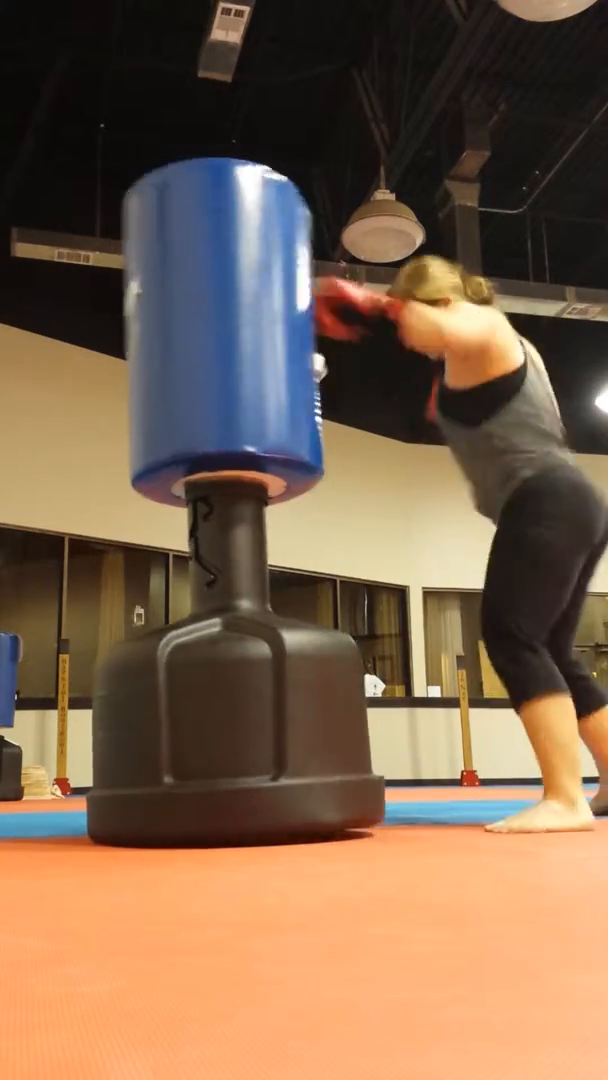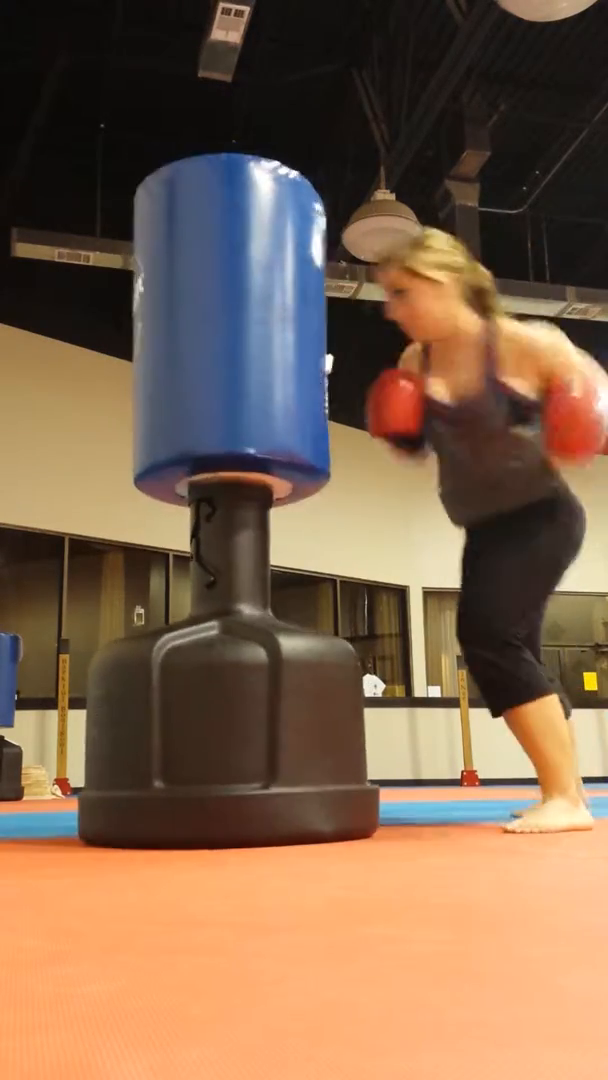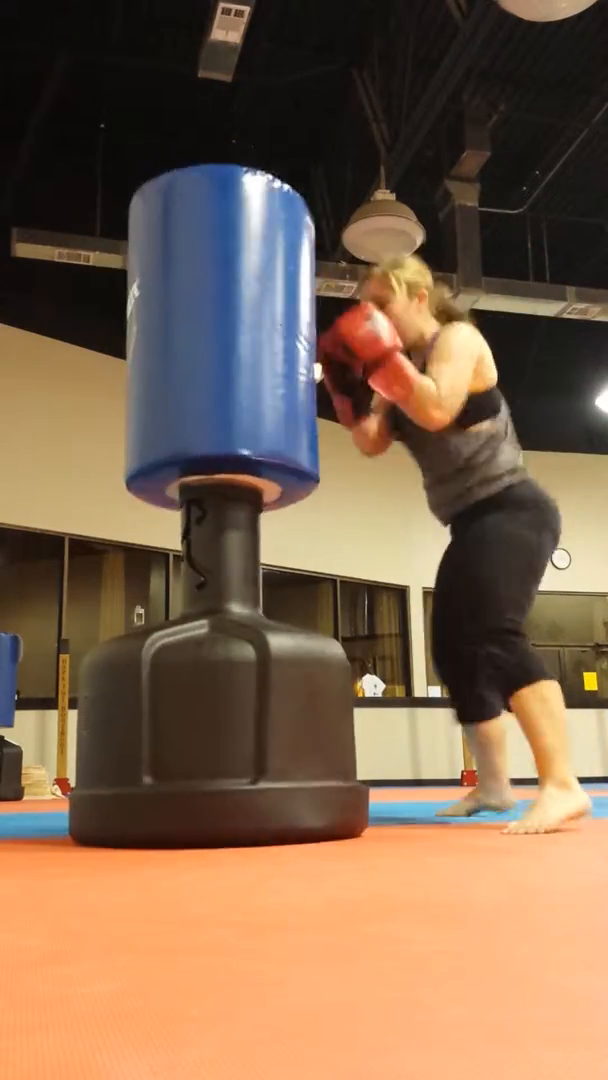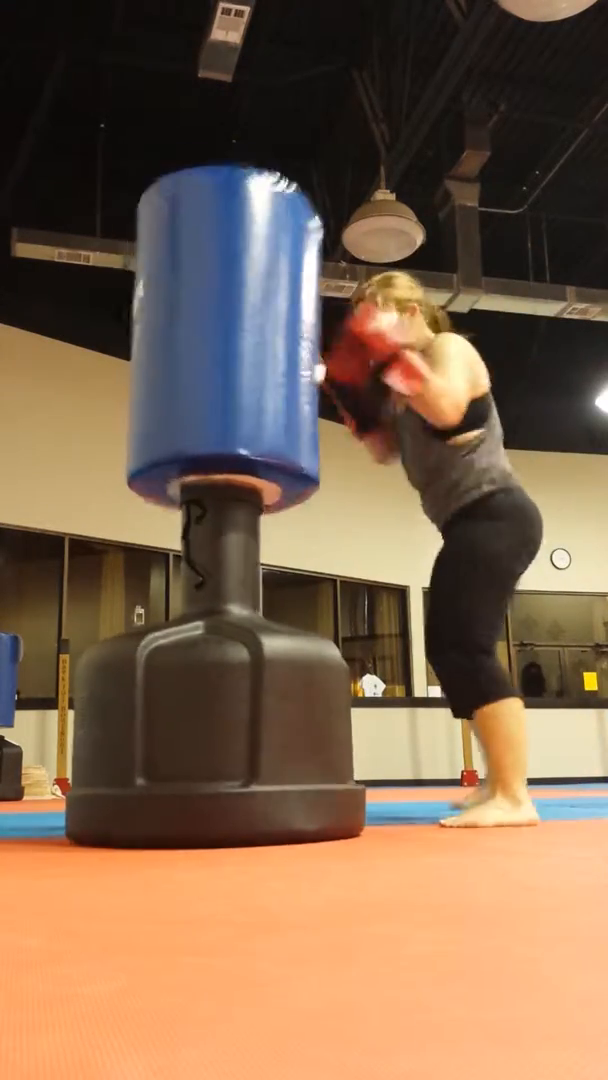
dt=0.5s
person 1, frame 1
left shoulder: (482, 329)
right shoulder: (508, 351)
left elbow: (447, 332)
left wrist: (373, 307)
right wrist: (459, 423)
left hip: (546, 506)
left knee: (514, 641)
right knee: (549, 653)
person 1, frame 2
left shoulder: (516, 341)
right shoulder: (416, 360)
right elbow: (418, 447)
right wrist: (401, 432)
left hip: (535, 519)
right hip: (487, 530)
left knee: (490, 639)
right knee: (501, 649)
person 1, frame 3
left shoulder: (457, 339)
right shoulder: (408, 362)
left elbow: (436, 412)
right elbow: (371, 442)
left wrist: (381, 358)
right wrist: (345, 384)
left hip: (510, 510)
right hip: (475, 522)
left knee: (494, 633)
right knee: (453, 647)
left ankle: (561, 784)
right ankle: (492, 783)
person 1, frame 4
left shoulder: (450, 350)
right shoulder: (399, 383)
left elbow: (444, 412)
right elbow: (383, 450)
left wrist: (399, 356)
left hip: (495, 517)
right hip: (470, 528)
left knee: (464, 645)
right knee: (451, 650)
left ankle: (512, 797)
right ankle: (499, 782)
